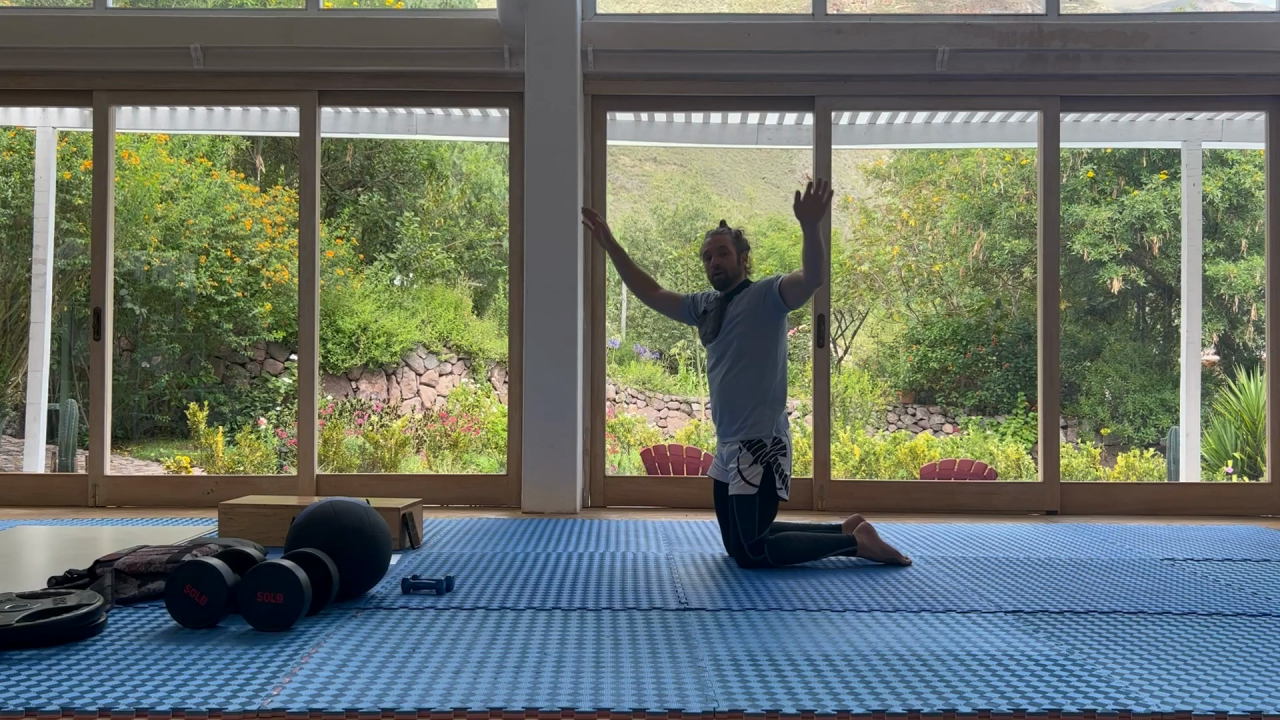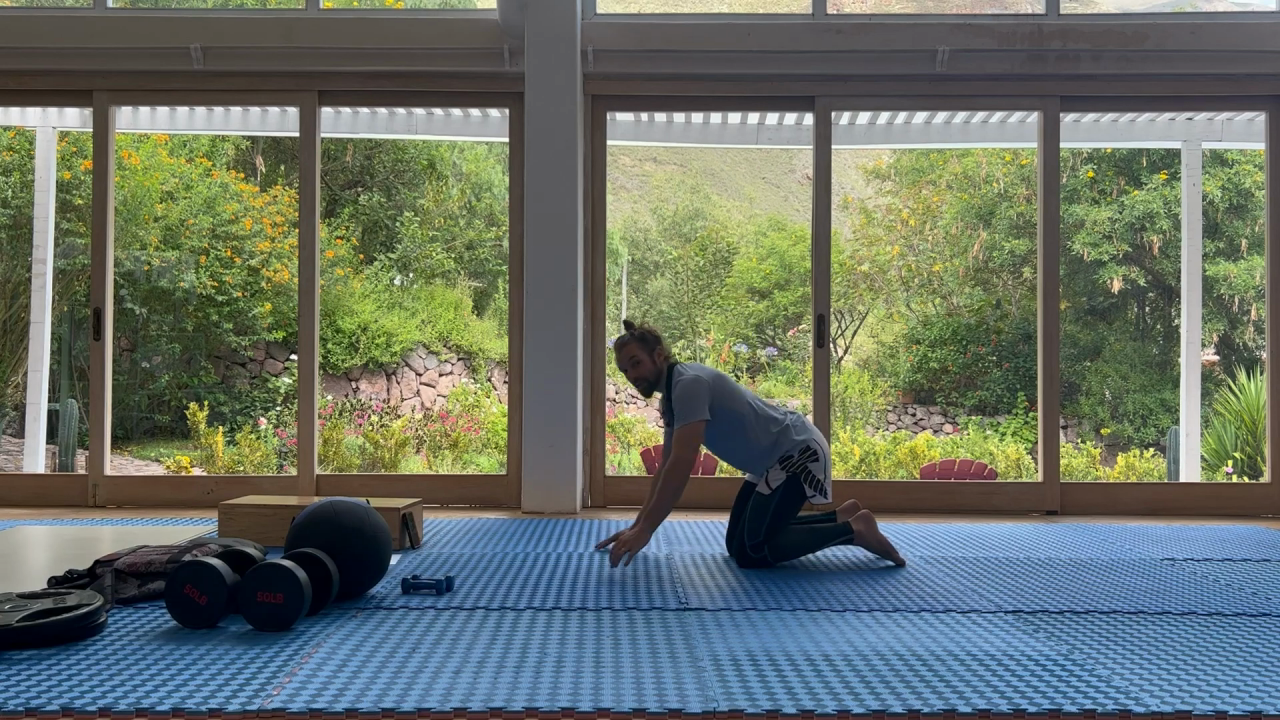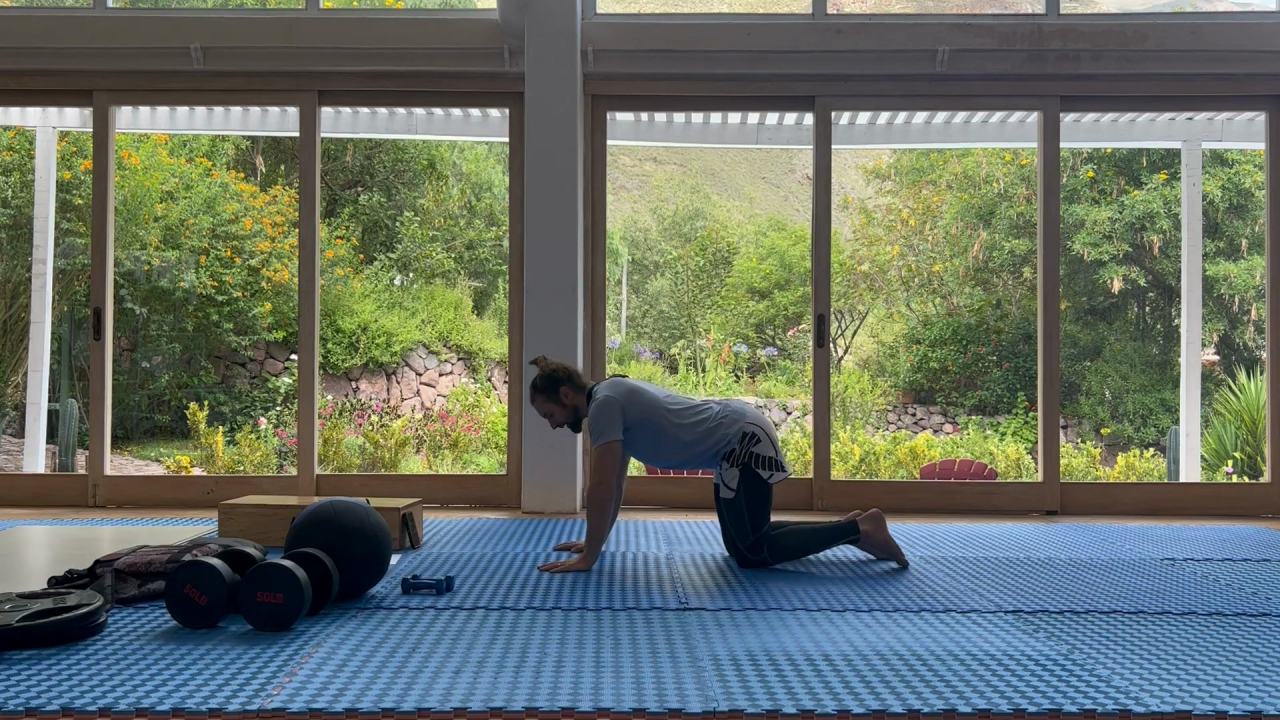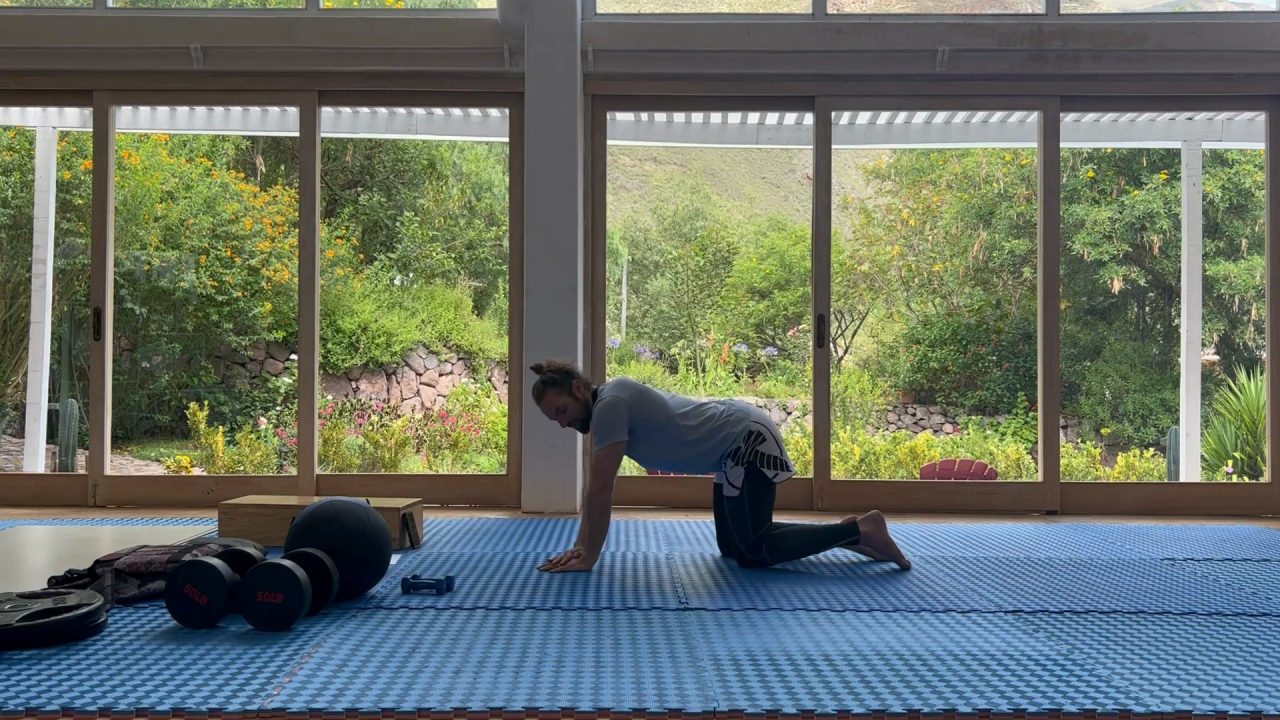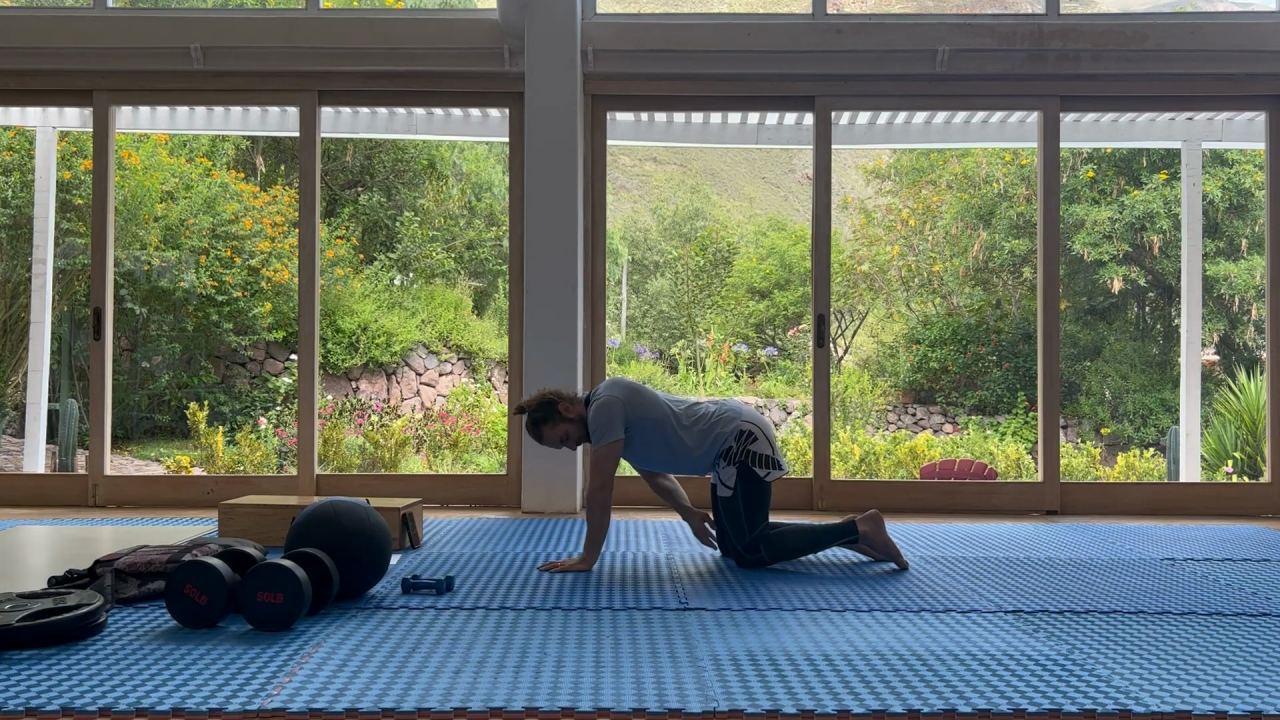
dt=1s
person 1, frame 1
left shoulder: (766, 296)
right shoulder: (706, 306)
left elbow: (811, 276)
right elbow: (652, 294)
left wrist: (811, 226)
right wrist: (610, 245)
left hip: (759, 446)
right hip: (731, 448)
left knee: (750, 552)
right knee: (740, 544)
left ankle: (856, 542)
right ankle: (845, 530)
person 1, frame 2
left shoulder: (688, 385)
right shoulder: (671, 400)
left elbow: (681, 466)
right elbow: (666, 467)
left wrist: (644, 531)
right wrist: (638, 525)
left hip: (797, 456)
right hip: (777, 461)
left knee: (752, 551)
right knee: (739, 545)
left ankle: (853, 530)
right ankle: (841, 517)
person 1, frame 3
left shoulder: (603, 406)
right shoulder: (614, 396)
left elbow: (600, 488)
right elbow: (615, 482)
left wrist: (588, 555)
right wrist: (595, 540)
left hip: (743, 440)
right hip: (736, 435)
left knee: (754, 552)
right knee: (740, 540)
left ankle: (859, 529)
right ankle: (846, 529)
person 1, frame 4
left shoulder: (609, 406)
right shoulder: (609, 405)
left elbow: (600, 490)
right elbow: (601, 486)
left wrist: (588, 557)
right wrist: (579, 543)
left hip: (747, 439)
right hip: (737, 440)
left knee: (752, 553)
right knee: (731, 544)
left ankle: (858, 530)
right ankle: (845, 531)
person 1, frame 5
left shoulder: (603, 407)
right shoulder: (614, 414)
left elbow: (600, 491)
right elbow: (657, 474)
left wrist: (587, 558)
right wrist: (693, 516)
left hip: (740, 438)
right hip: (734, 437)
left knee: (751, 552)
right knee: (732, 541)
left ankle: (857, 529)
right ankle: (848, 532)
